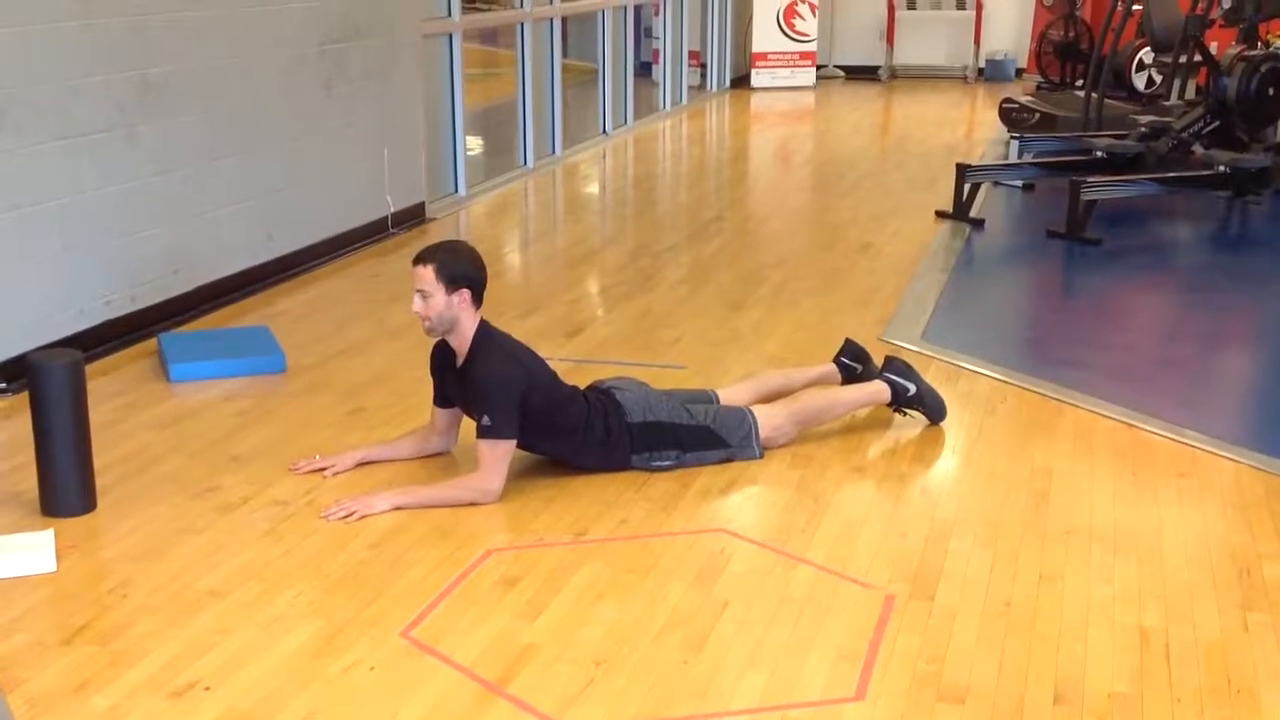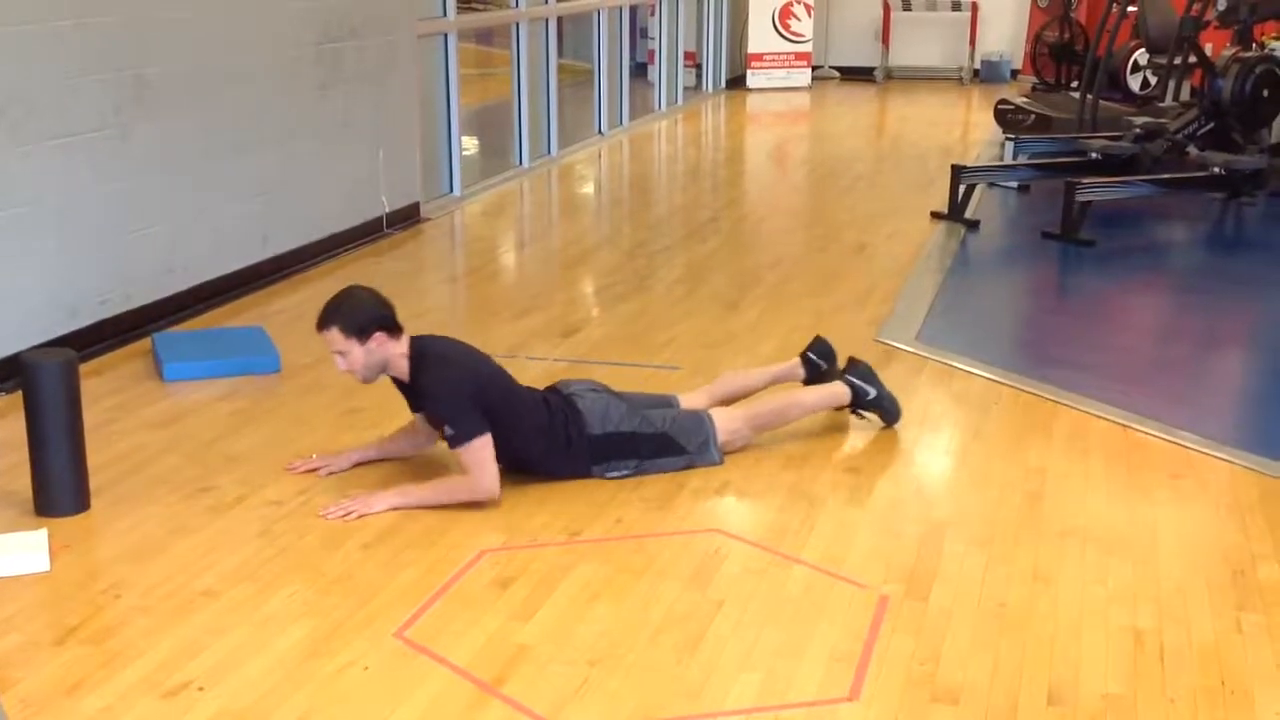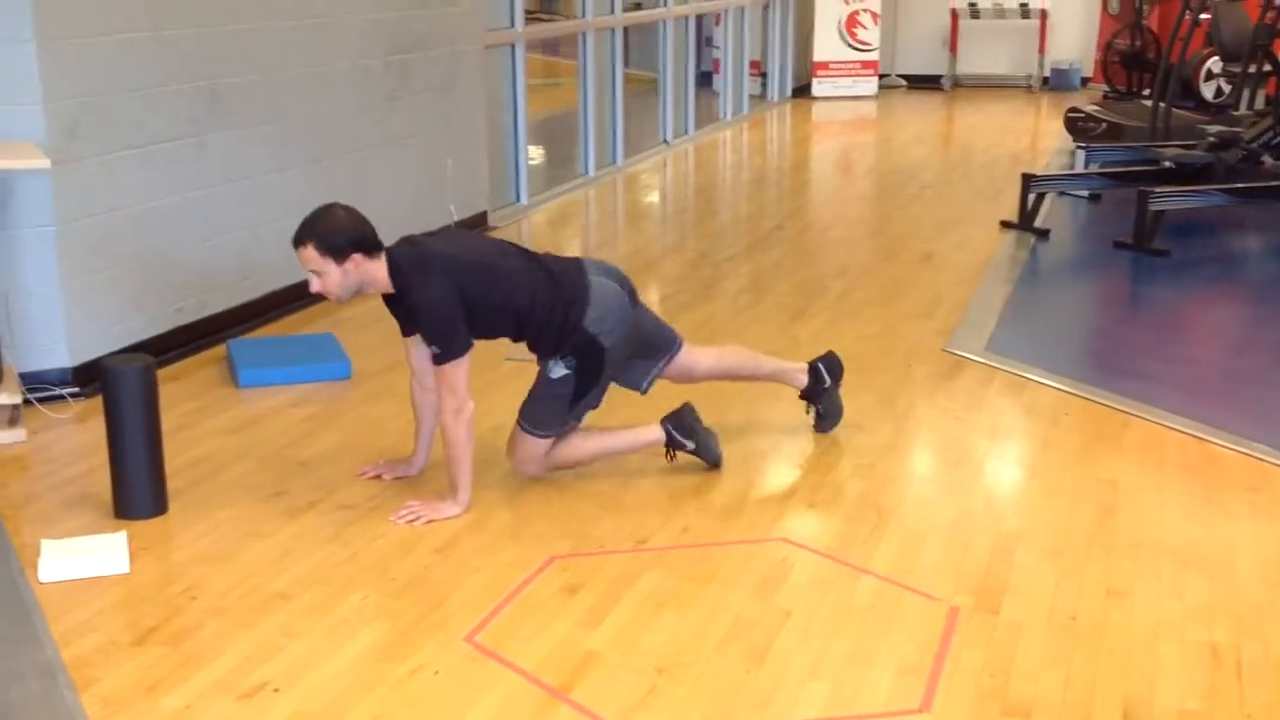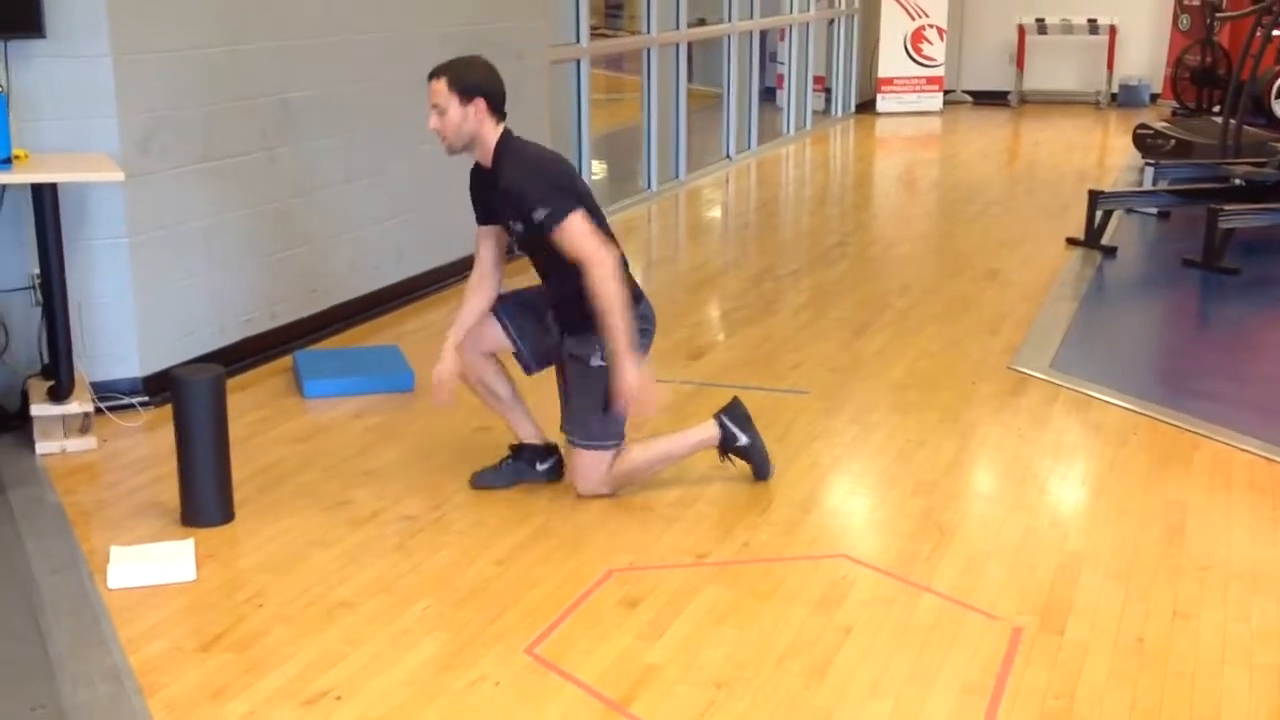
dt=1s
person 1, frame 1
left shoulder: (495, 370)
right shoulder: (448, 355)
left elbow: (488, 484)
right elbow: (438, 436)
left wrist: (389, 499)
right wrist: (359, 454)
left hip: (632, 431)
right hip: (610, 402)
left knee: (773, 428)
right knee: (736, 397)
left ankle: (887, 387)
right ankle: (841, 367)
person 1, frame 2
left shoulder: (441, 380)
right shoulder: (418, 360)
left elbow: (484, 483)
right elbow: (425, 432)
left wrist: (390, 497)
right wrist: (353, 455)
left hip: (591, 441)
right hip: (574, 403)
left knee: (732, 429)
right knee: (699, 401)
left ankle: (846, 388)
right ankle: (807, 364)
person 1, frame 3
left shoulder: (428, 291)
right shoulder: (403, 271)
left elbow: (456, 405)
right elbow: (423, 374)
left wrist: (458, 499)
right wrist: (417, 459)
left hip: (586, 323)
right hip: (592, 287)
left knee: (528, 458)
right knee: (690, 364)
left ankle: (668, 433)
right ankle: (811, 375)
person 1, frame 4
left shoulder: (523, 177)
right shoulder: (487, 179)
left elbow: (599, 259)
right elbow: (487, 276)
left wrist: (626, 359)
right wrist: (448, 349)
left hip: (603, 324)
left knee: (592, 480)
right knee: (467, 341)
left ankle: (722, 431)
right ankle: (538, 454)
